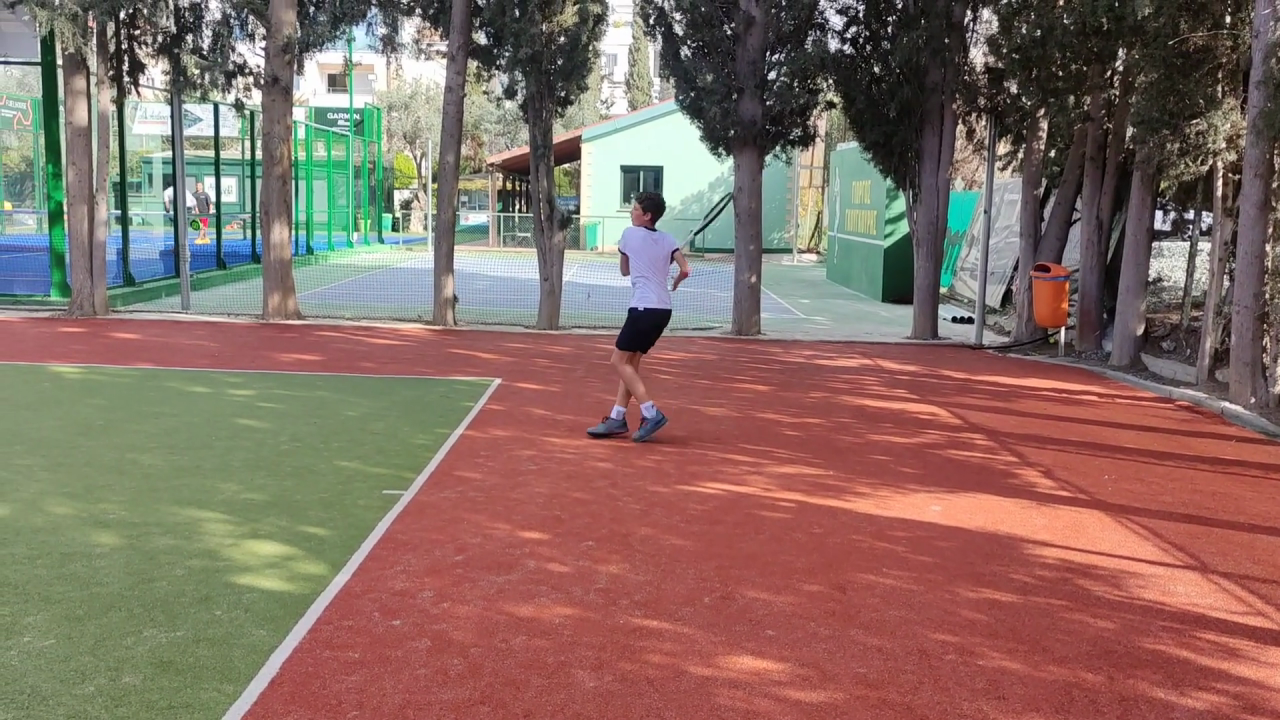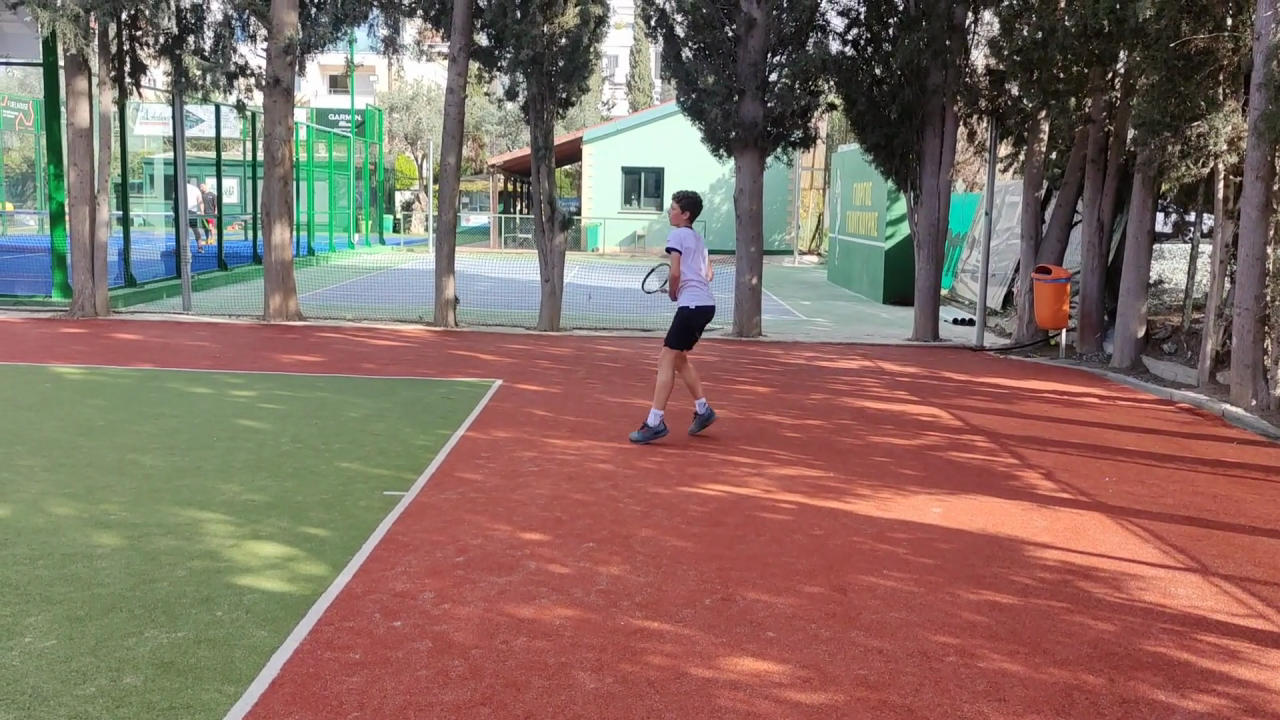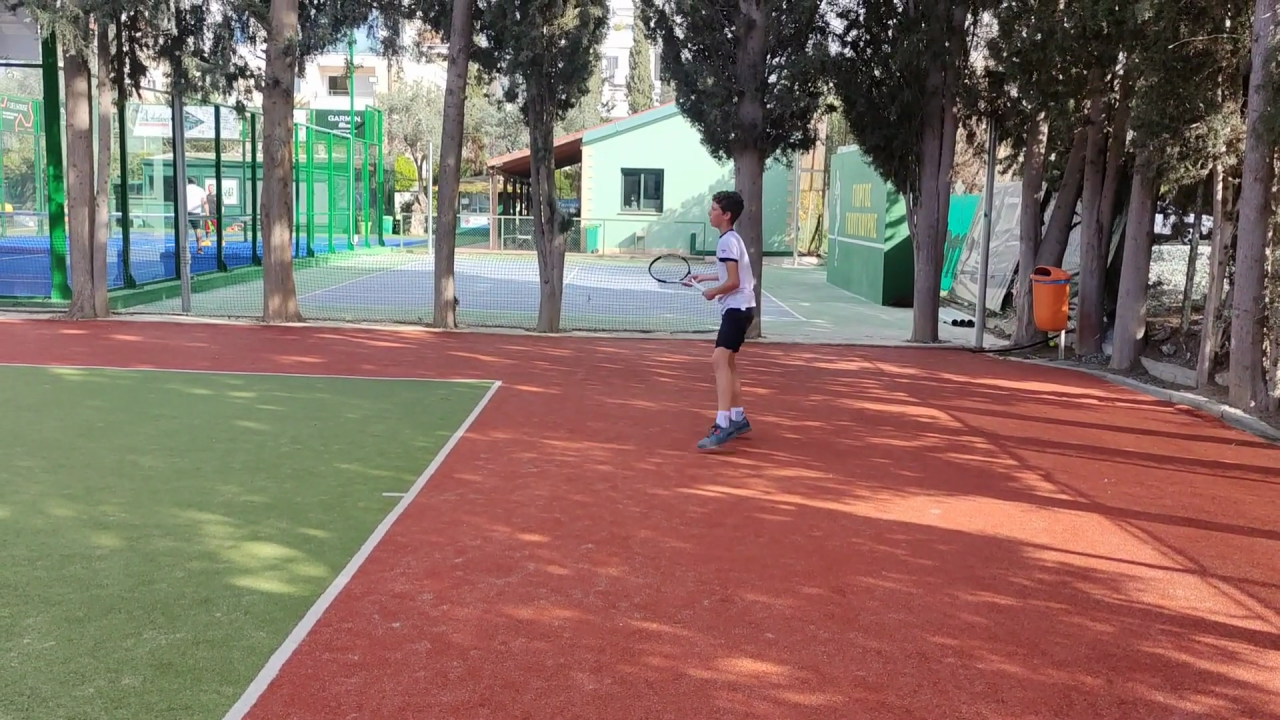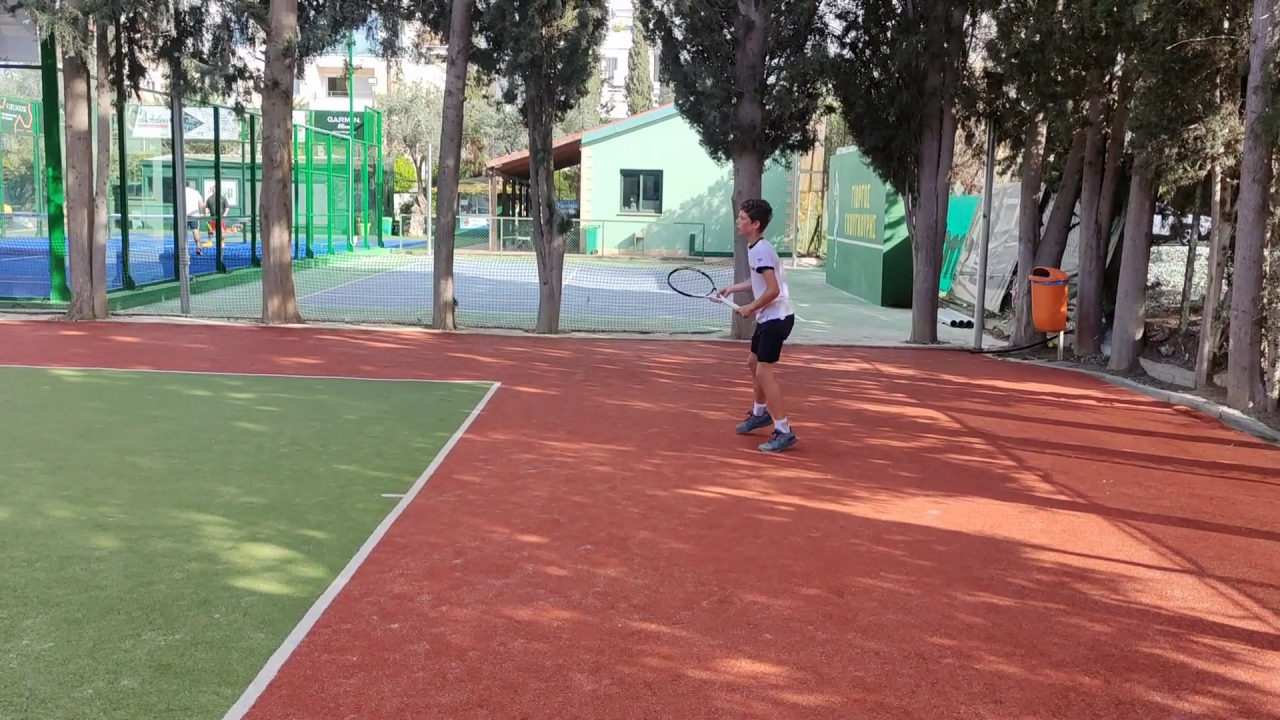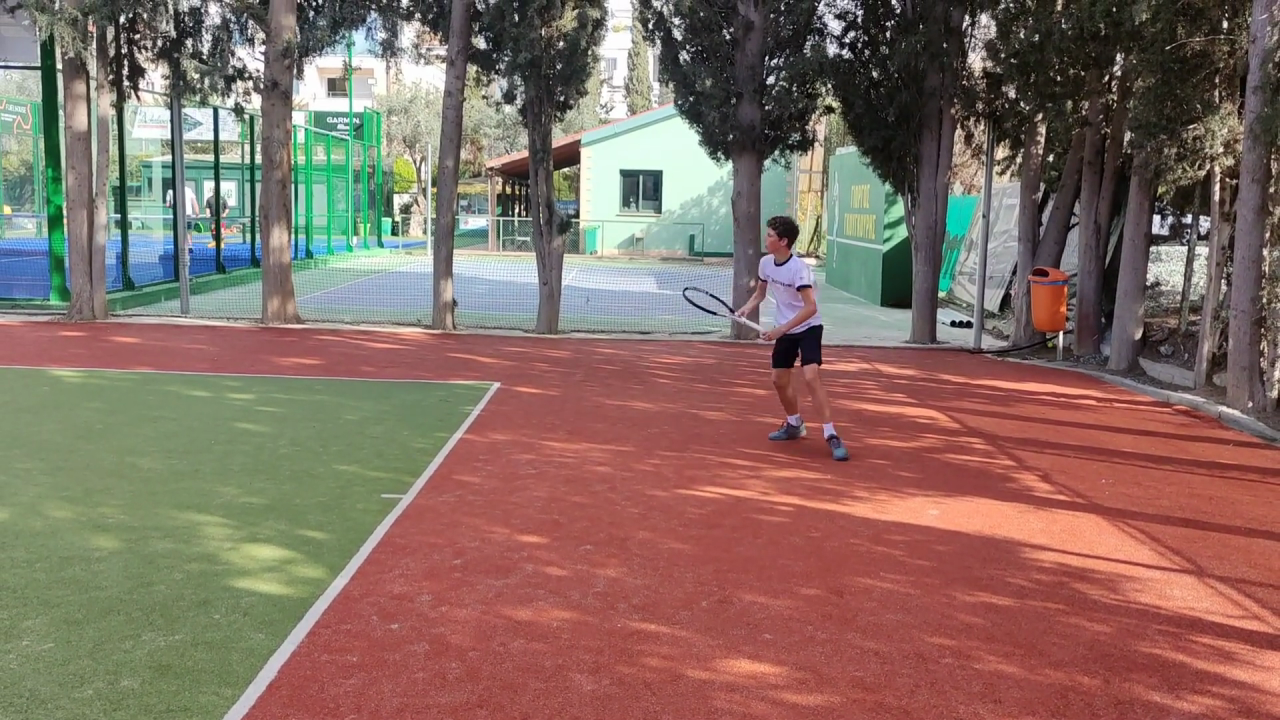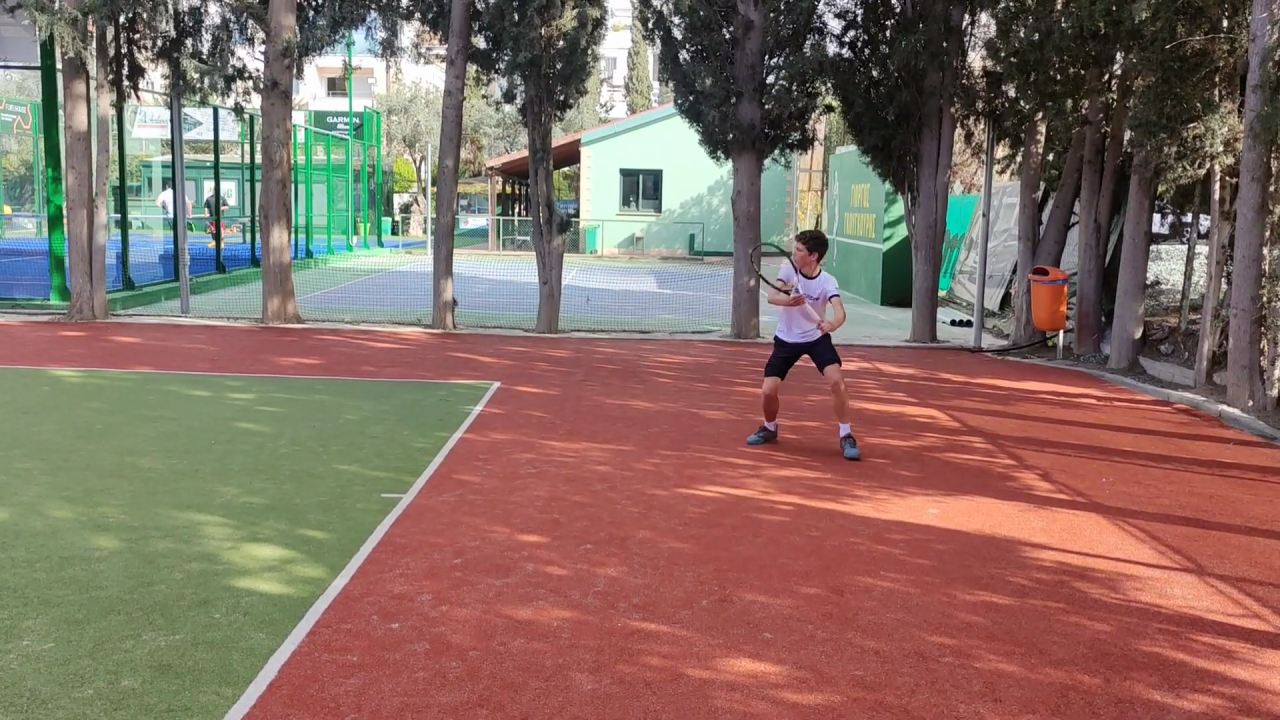
dt=0.3s
person 1, frame 1
left shoulder: (631, 235)
right shoulder: (668, 239)
left elbow: (625, 269)
right elbow: (685, 270)
right wrist: (676, 280)
left hip: (644, 309)
right hip: (663, 310)
left knee: (619, 360)
right knee: (630, 362)
left ankle: (651, 414)
right ankle: (615, 421)
person 1, frame 2
left shoulder: (676, 235)
right shoulder: (699, 239)
left elbow: (675, 272)
left wrist: (672, 291)
left hip: (692, 306)
right hip: (705, 306)
left knee: (666, 359)
right knee: (680, 359)
left ankle: (654, 423)
right ankle: (703, 410)
person 1, frame 3
left shoulder: (727, 242)
right shoulder: (732, 239)
left elbow: (733, 281)
left wrist: (712, 293)
right wrist: (705, 276)
left hip: (737, 308)
right hip: (737, 308)
left knee: (719, 361)
right knee: (725, 363)
left ankle: (723, 424)
right ankle: (735, 418)
person 1, frame 4
left shoulder: (761, 251)
right shoulder: (755, 249)
left elbow: (773, 290)
left wrist: (749, 308)
right wrist: (733, 288)
left hip: (777, 318)
right hip: (767, 317)
left knee: (764, 372)
right knee: (754, 364)
left ankle: (783, 431)
right ankle: (760, 413)
person 1, frame 5
left shoulder: (799, 268)
right shoulder: (766, 263)
left elbow: (810, 308)
right elbow: (760, 291)
left wrist: (780, 329)
right wrist: (747, 307)
left hip: (808, 328)
right hip: (784, 330)
left knee: (812, 377)
right knee: (780, 381)
left ankle: (831, 436)
right ankle: (794, 424)
person 1, frame 6
left shoulder: (828, 282)
right shoulder: (788, 270)
left elbow: (840, 313)
right elbow: (772, 297)
left wrist: (832, 324)
right wrist: (789, 301)
left hip: (817, 338)
right hip: (787, 339)
left knee: (836, 380)
right knee: (768, 391)
left ankle: (846, 436)
right ankle: (769, 428)
